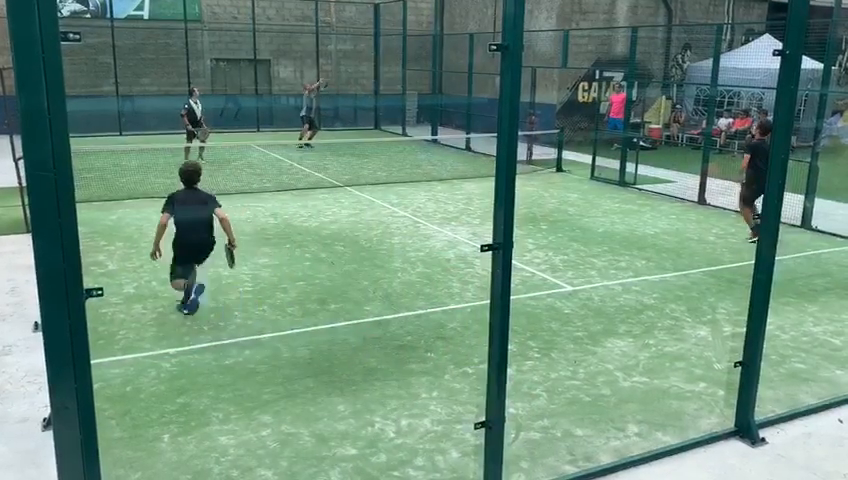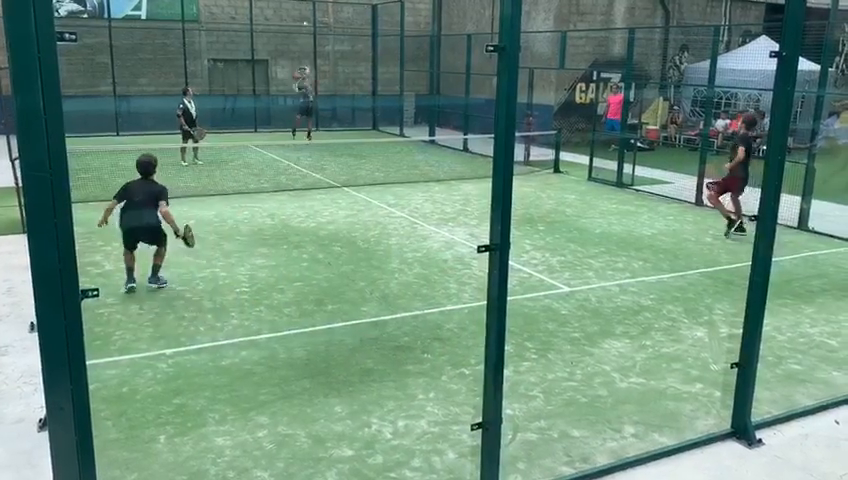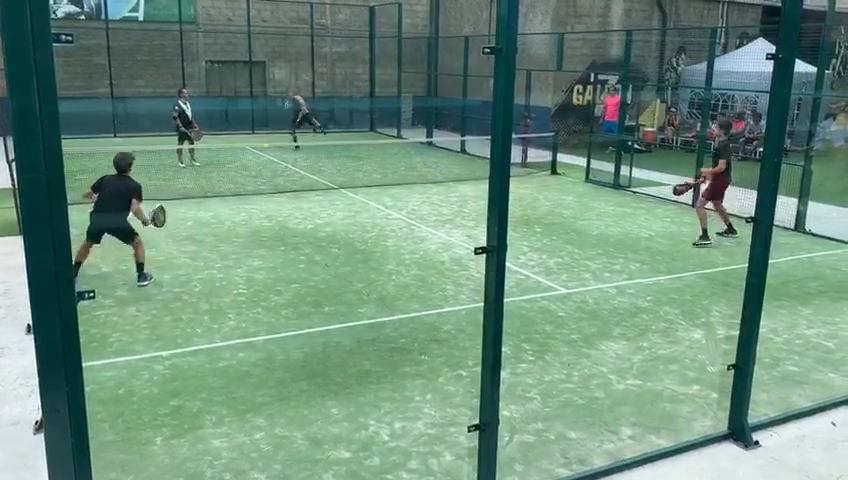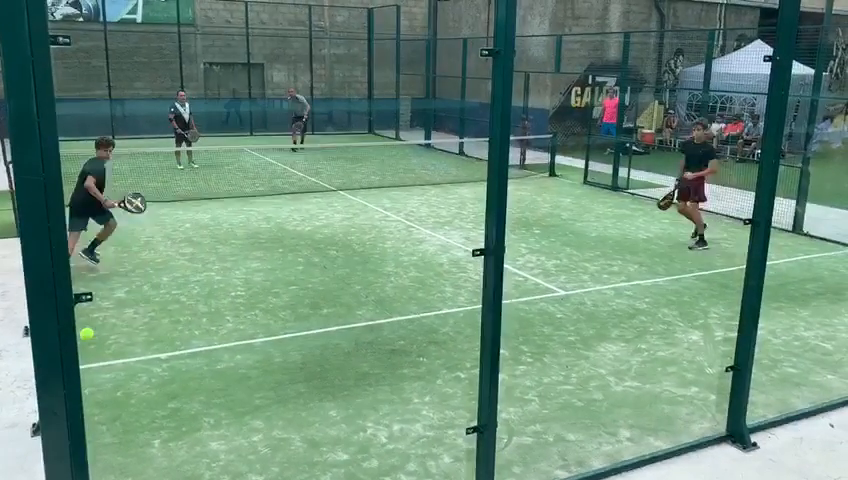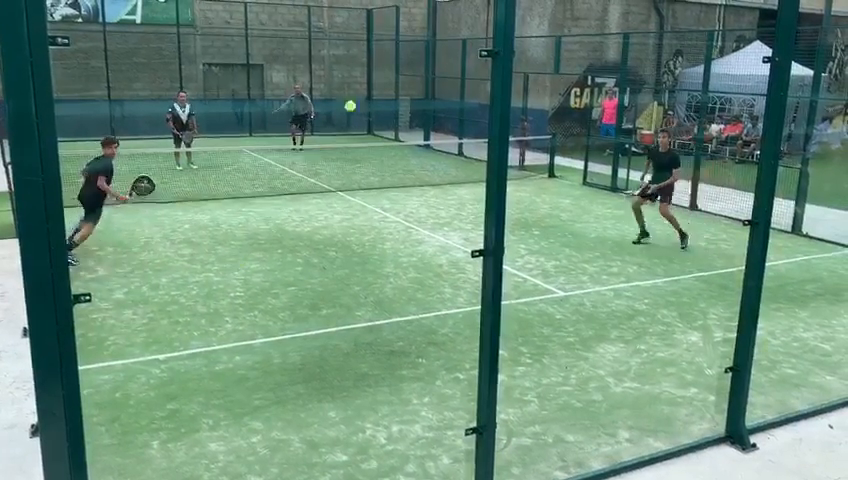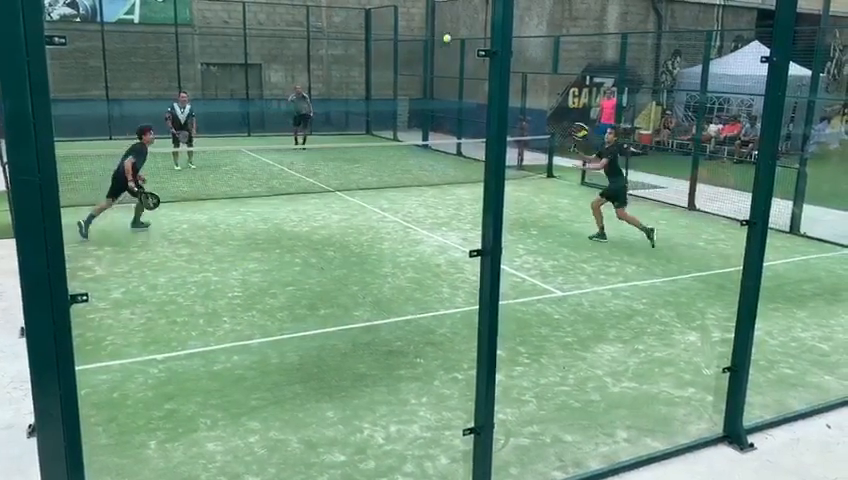
dt=0.3s
person 1, frame 1
left shoulder: (174, 197)
right shoulder: (208, 198)
left elbow: (163, 222)
right elbow: (223, 217)
left wrist: (156, 246)
right wrist: (231, 239)
left hip: (184, 243)
right hip: (207, 244)
left knee: (177, 283)
right knee: (190, 267)
left ankle: (192, 288)
right ankle: (187, 302)
person 1, frame 2
left shoulder: (129, 186)
right shoulder: (160, 189)
left elbow: (111, 206)
right elbow: (164, 211)
left wrist: (103, 219)
right wrist: (176, 229)
left hip: (128, 226)
right hip: (150, 226)
left knee: (129, 250)
right knee: (162, 244)
left ankle: (130, 279)
right ankle: (155, 277)
person 1, frame 3
left shoulder: (105, 179)
right shoulder: (135, 186)
left elbow: (87, 195)
right elbow: (135, 208)
left wrist: (93, 197)
right wrist: (145, 220)
left hip: (98, 220)
right hip: (119, 222)
left knee: (87, 243)
right knee: (138, 243)
left ankle: (73, 272)
right ankle: (142, 275)
person 1, frame 4
left shoulder: (92, 162)
right shoulder: (98, 166)
right elbow: (88, 184)
right wrist: (104, 200)
left hip: (76, 203)
right hip: (91, 203)
left knee: (73, 236)
right knee: (111, 224)
right ankle: (90, 250)
person 1, frame 5
left shoulder: (97, 160)
right shoulder: (107, 164)
left elbow: (83, 172)
right elbow: (101, 184)
right wrist: (117, 195)
left hip: (85, 195)
right hip: (94, 198)
left knee: (87, 220)
right knee: (88, 229)
left ankle: (72, 238)
right ankle: (67, 250)
person 1, frame 6
left shoulder: (137, 146)
right shoulder: (141, 149)
right elbow: (127, 162)
left wrist: (139, 175)
right wrist: (130, 181)
left hip: (117, 175)
right hip: (124, 177)
left knee: (108, 202)
left ankle: (86, 222)
right ankle: (136, 222)
person 2, frame 1
left shoulder: (751, 144)
right shoulder: (770, 146)
left elbow: (744, 164)
left hip: (752, 181)
right hip: (765, 182)
left knee: (744, 205)
right knee: (749, 203)
left ankle: (755, 231)
right ankle: (757, 227)
person 2, frame 2
left shoulder: (741, 137)
right shoulder: (750, 139)
left elbow: (740, 156)
left wrist: (730, 165)
left hip: (735, 174)
right hip: (743, 174)
left knee: (711, 196)
right knee: (735, 198)
left ankle: (731, 221)
right ankle: (740, 226)
person 2, frame 3
left shoulder: (722, 146)
right shoulder: (723, 143)
left elbow: (721, 168)
left wrist: (707, 171)
right wrist: (708, 173)
left hip: (720, 179)
right hip: (722, 178)
left knee: (700, 204)
right knee: (717, 204)
left ankle: (705, 236)
right ankle: (730, 229)
person 2, frame 4
left shoulder: (709, 148)
right shoulder: (687, 144)
left elbow: (713, 169)
left wrist: (694, 175)
right wrist: (680, 177)
left hip: (699, 179)
right hip: (686, 179)
left knee: (693, 209)
right knee: (681, 208)
left ankle: (701, 240)
right ankle: (700, 225)
person 2, frame 5
left shoulder: (673, 156)
right shoulder: (653, 151)
left elbow: (675, 177)
left wrist: (657, 186)
right wrist: (643, 177)
left hip: (667, 185)
right hip: (653, 182)
left knee: (664, 211)
right knee: (635, 204)
left ankle: (682, 234)
right ankle: (643, 233)
person 2, frame 6
left shoulder: (612, 150)
right shoulder: (604, 149)
left elbow: (600, 166)
right elbow: (591, 159)
left wrist: (585, 167)
left hip: (618, 184)
right hip: (613, 185)
left knee: (621, 215)
right knee: (594, 205)
left ankle: (647, 230)
right ankle: (601, 232)
